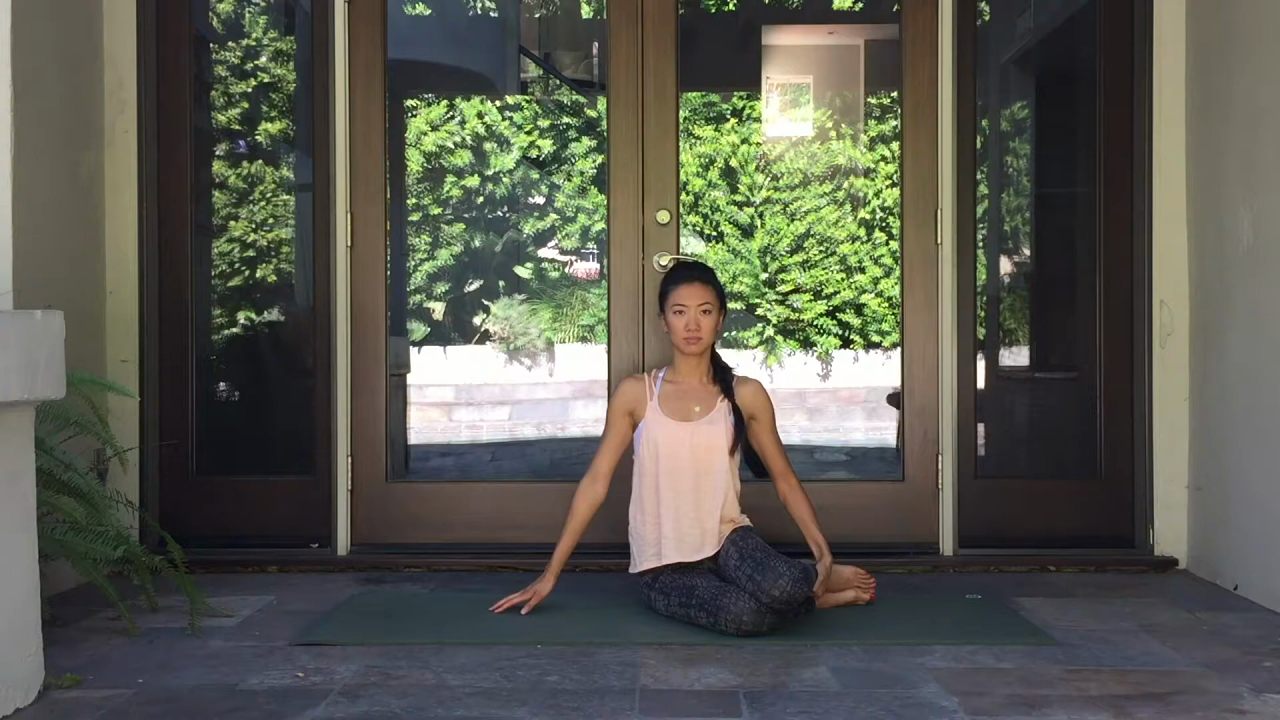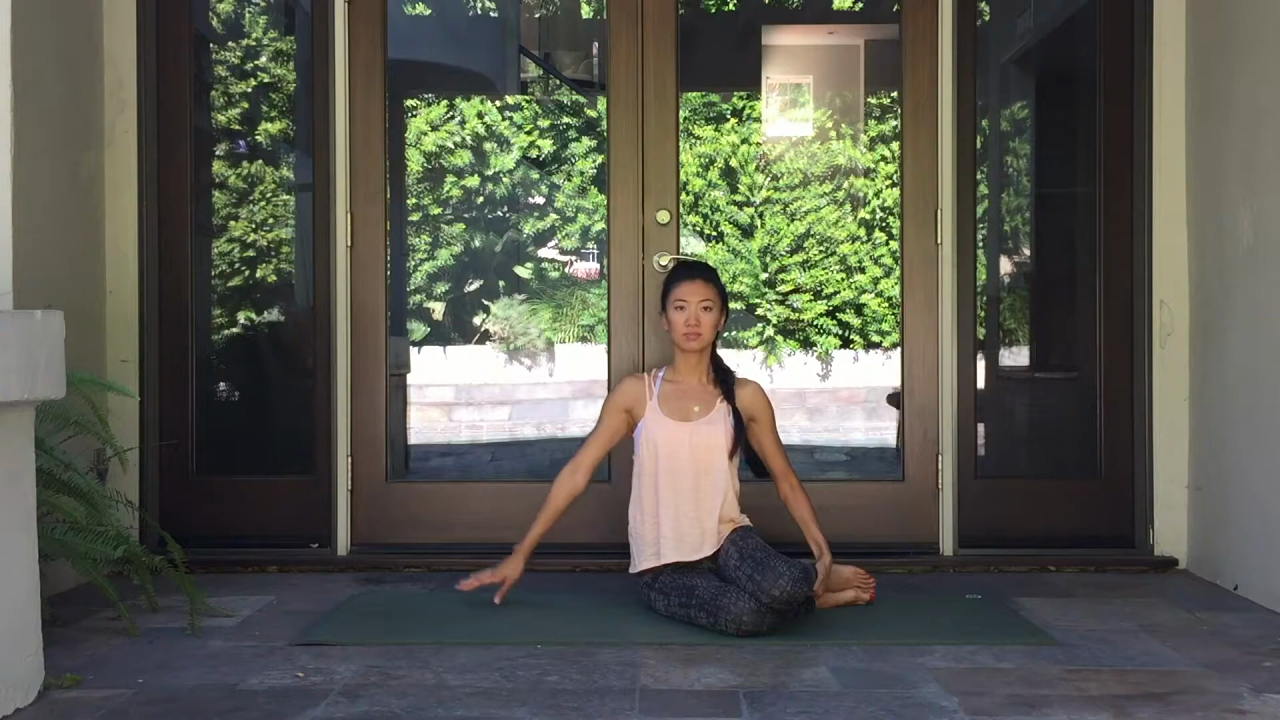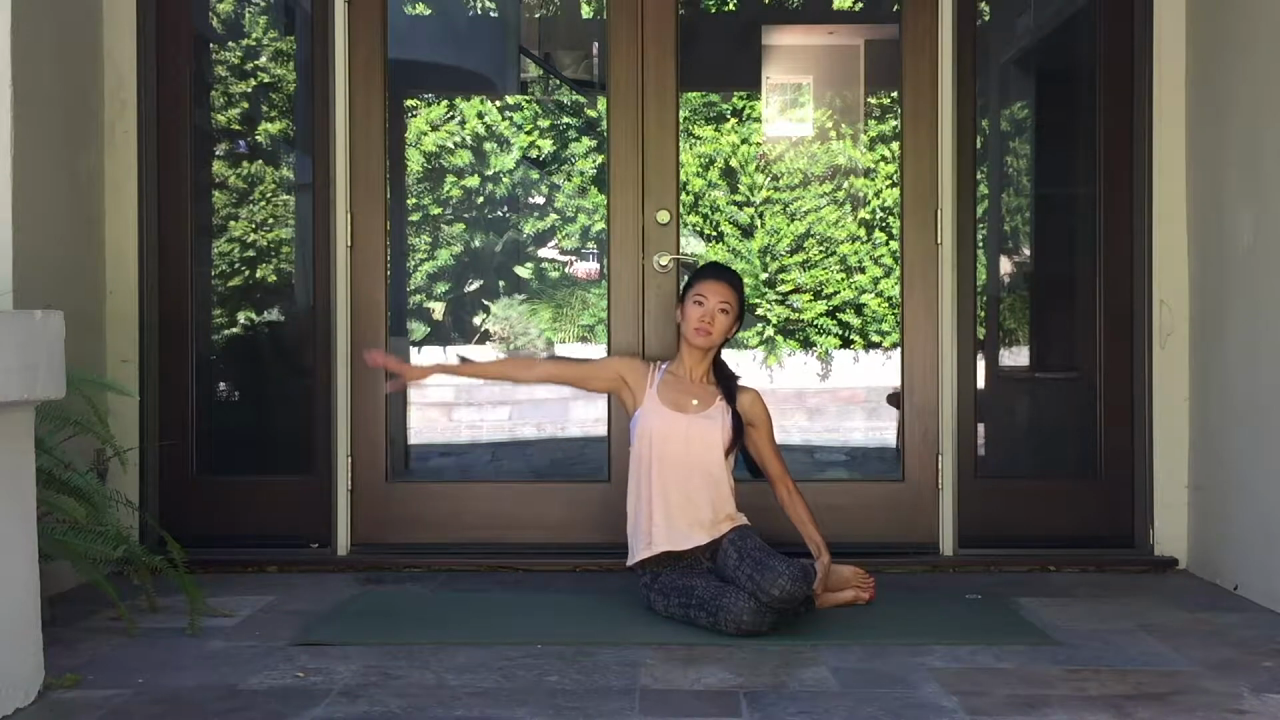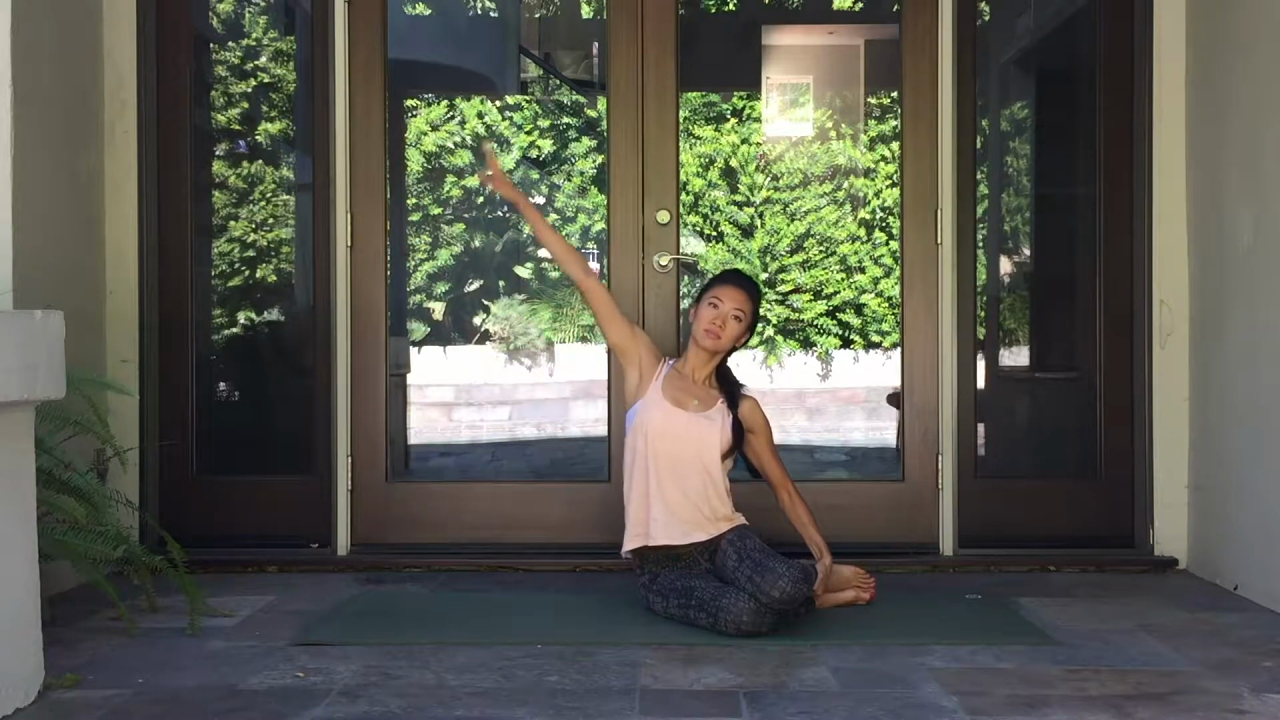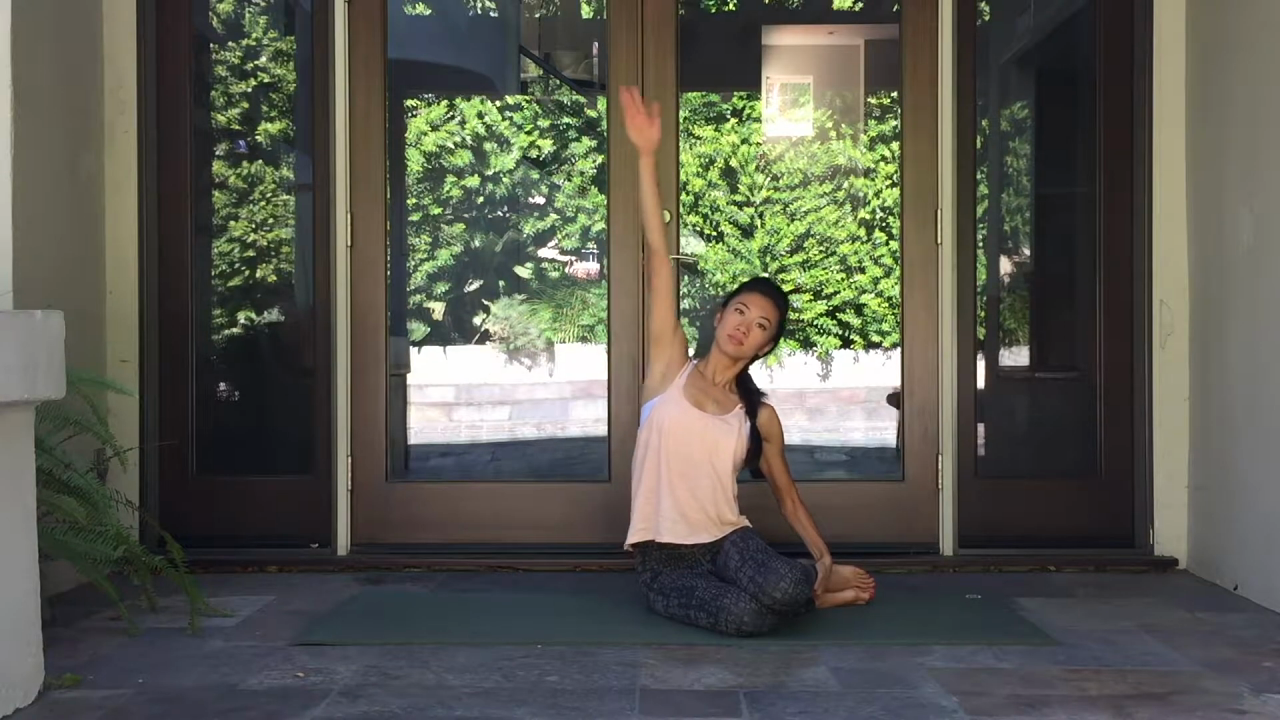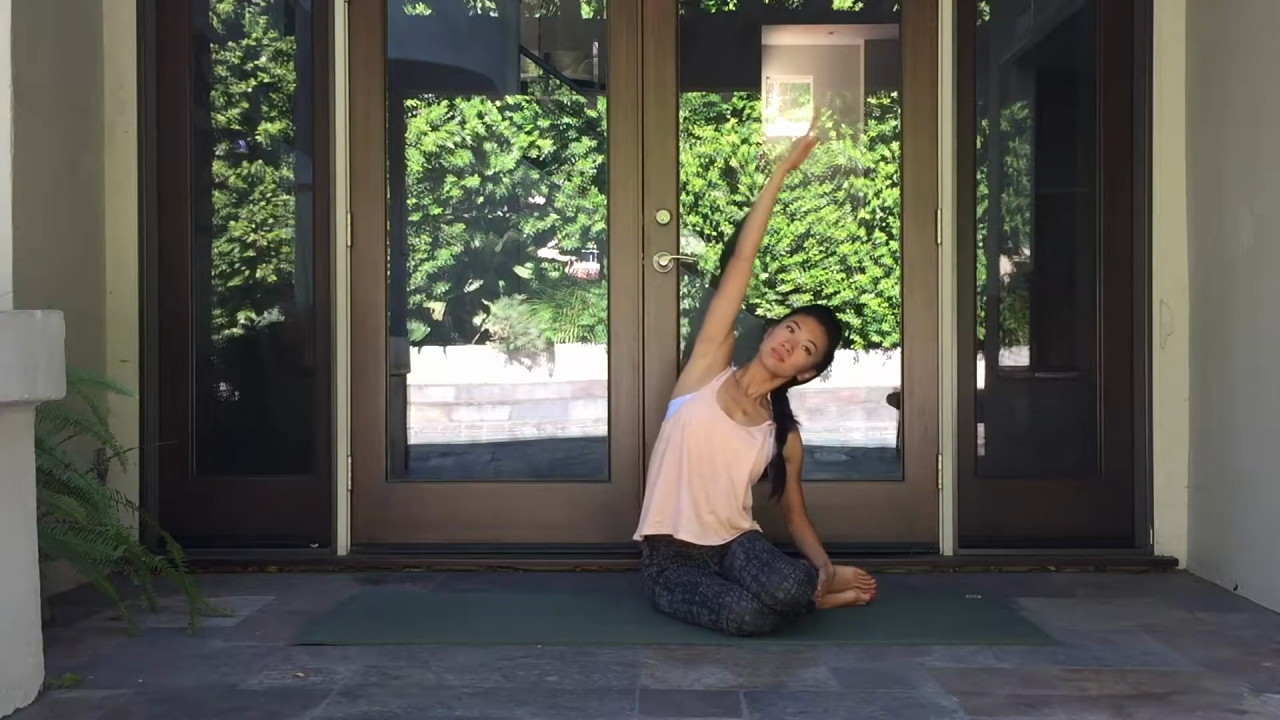
dt=0.4s
person 1, frame 1
left shoulder: (746, 394)
right shoulder: (635, 393)
left elbow: (784, 479)
right elbow: (595, 482)
left wrist: (823, 553)
right wrist: (551, 573)
left hip: (728, 541)
right hip: (663, 568)
left knee: (783, 587)
right knee: (745, 616)
left ankle: (819, 578)
right ankle: (816, 593)
person 1, frame 2
left shoulder: (746, 397)
right shoulder: (637, 392)
left elbow: (785, 479)
right elbow: (578, 471)
left wrist: (824, 553)
right wrist: (520, 554)
left hip: (727, 542)
right hip: (663, 568)
left knee: (782, 586)
right knee: (744, 615)
left ankle: (817, 577)
right ankle: (815, 591)
person 1, frame 3
left shoulder: (743, 403)
right shoulder: (636, 378)
left elbow: (781, 482)
right elbow: (537, 369)
left wrist: (822, 552)
right wrist: (436, 367)
left hip: (725, 539)
right hip: (662, 562)
left knee: (782, 585)
right knee: (745, 615)
left ankle: (816, 577)
right ankle: (814, 592)
person 1, frame 4
left shoulder: (743, 411)
right shoulder: (645, 367)
left elbow: (782, 487)
right elbow: (586, 280)
left wrist: (825, 558)
right wrist: (519, 200)
left hip: (725, 538)
right hip: (660, 555)
left knee: (779, 587)
right knee: (743, 617)
left ankle: (823, 580)
right ankle: (806, 591)
person 1, frame 5
left shoulder: (760, 417)
right shoulder: (670, 365)
left elbow: (786, 496)
right elbow: (658, 255)
left wrist: (824, 559)
right wrist: (646, 156)
left hip: (726, 540)
right hip: (663, 557)
left knee: (784, 588)
right knee: (744, 617)
left ankle: (816, 582)
right ankle: (810, 591)
person 1, frame 6
left shoulder: (785, 438)
right shoulder: (711, 364)
left elbow: (796, 516)
right elbow: (740, 261)
left wrist: (827, 567)
right wrist: (780, 173)
left hip: (734, 543)
right hip: (671, 554)
left knee: (790, 586)
right knee: (747, 616)
left ankle: (818, 585)
right ankle: (815, 592)
